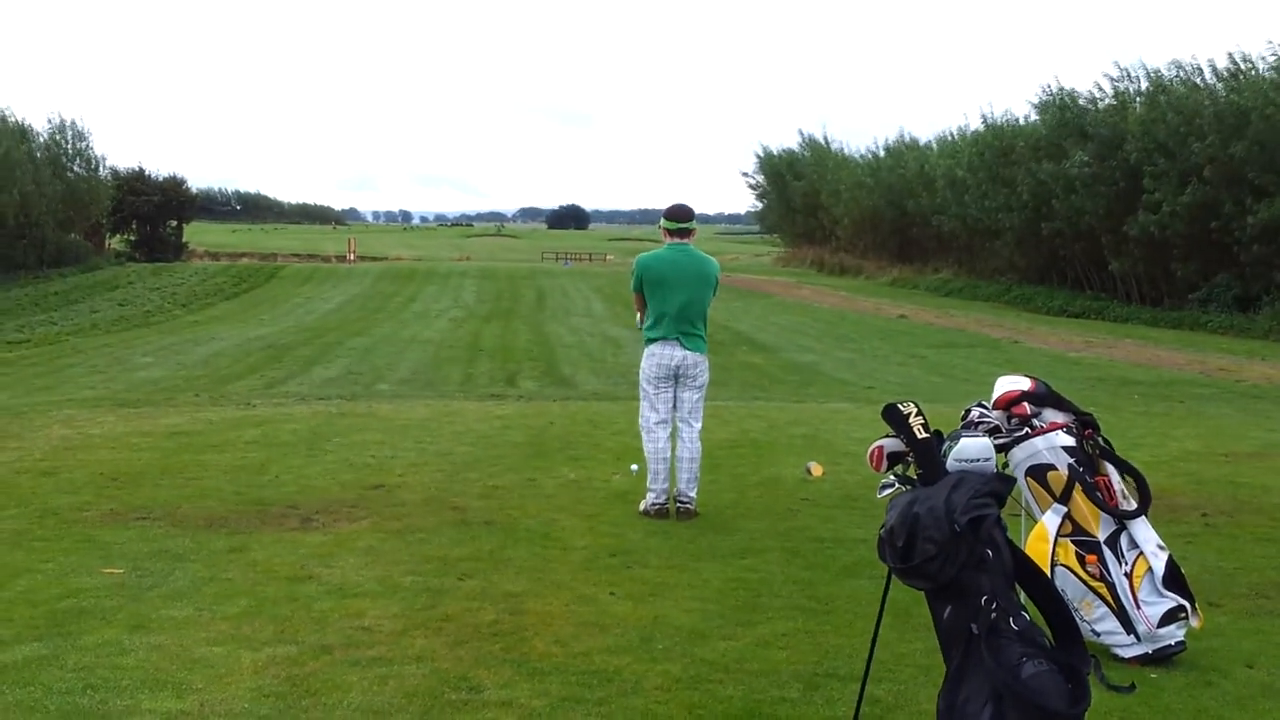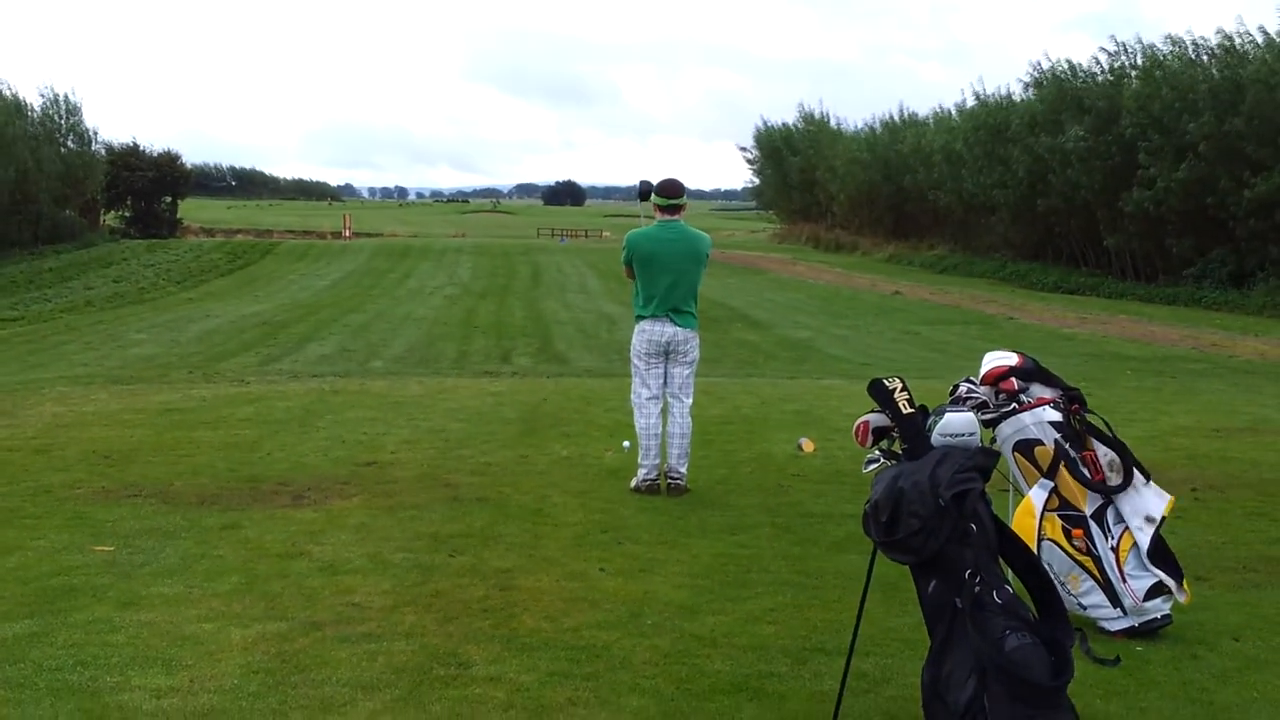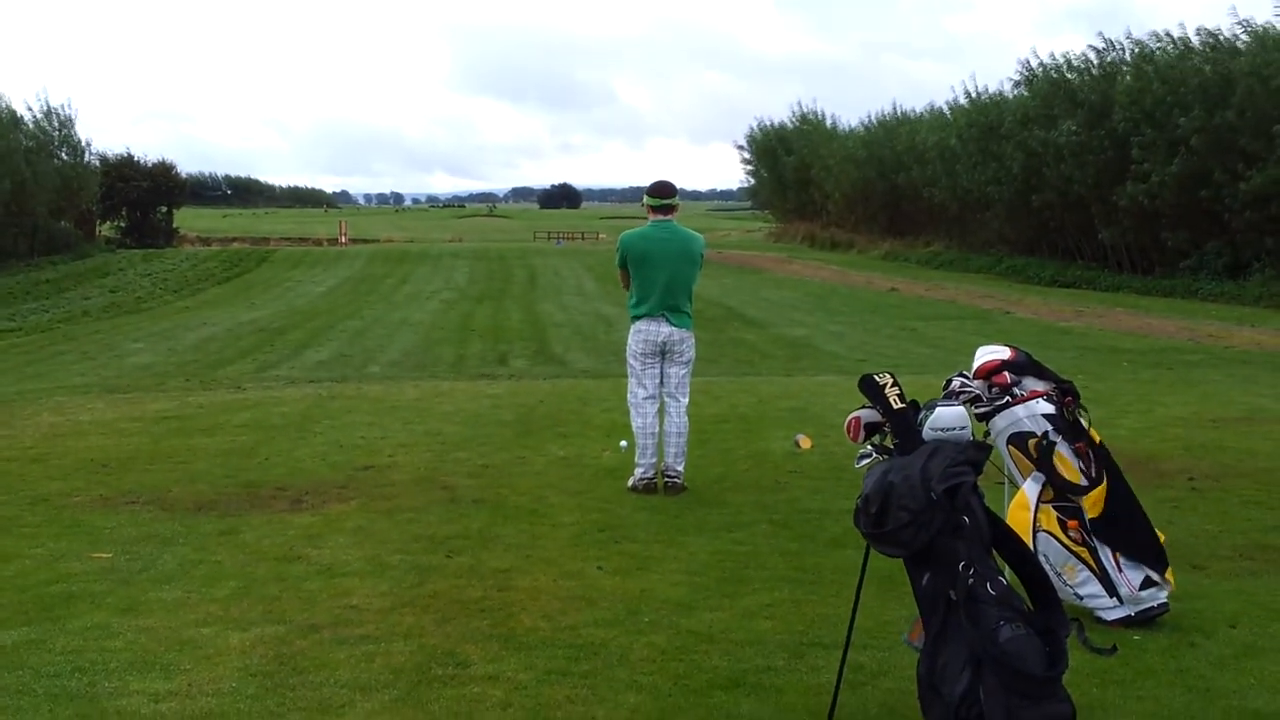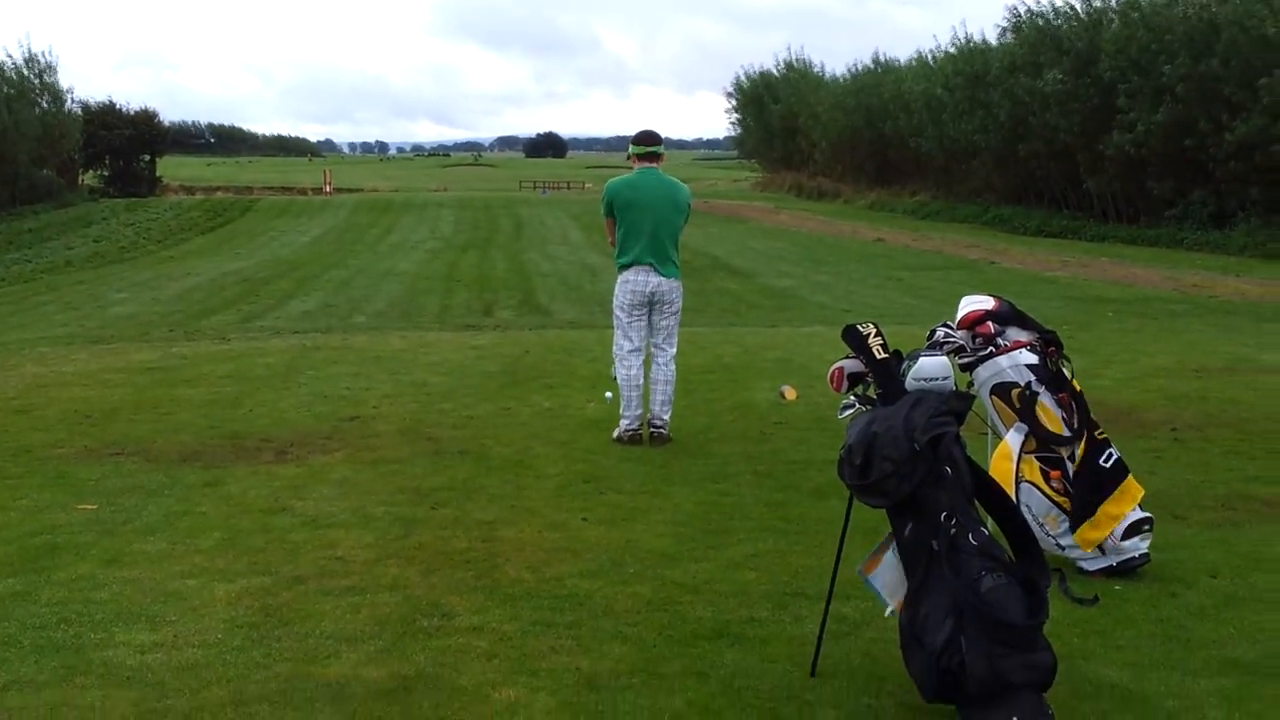
dt=0.4s
person 1, frame 1
left shoulder: (645, 262)
right shoulder: (711, 266)
left hip: (658, 352)
right hip: (695, 354)
left knee: (656, 428)
right knee: (690, 430)
left ankle: (657, 500)
right ankle: (686, 500)
person 1, frame 2
left shoulder: (636, 239)
right shoulder: (702, 242)
left hip: (648, 329)
right hip: (685, 331)
left knee: (647, 404)
right knee: (680, 406)
left ankle: (649, 476)
right ankle: (677, 476)
person 1, frame 3
left shoulder: (629, 240)
right shoulder: (695, 242)
left hip: (644, 329)
right hip: (681, 330)
left knee: (644, 404)
right knee: (677, 405)
left ankle: (646, 475)
right ankle: (674, 475)
person 1, frame 4
left shoulder: (615, 188)
right shoulder: (681, 191)
left elbow: (613, 237)
right elbow: (677, 233)
left hip: (632, 279)
right hip: (669, 280)
left knee: (629, 355)
right knee: (665, 355)
left ankle: (631, 427)
right ankle: (660, 425)
